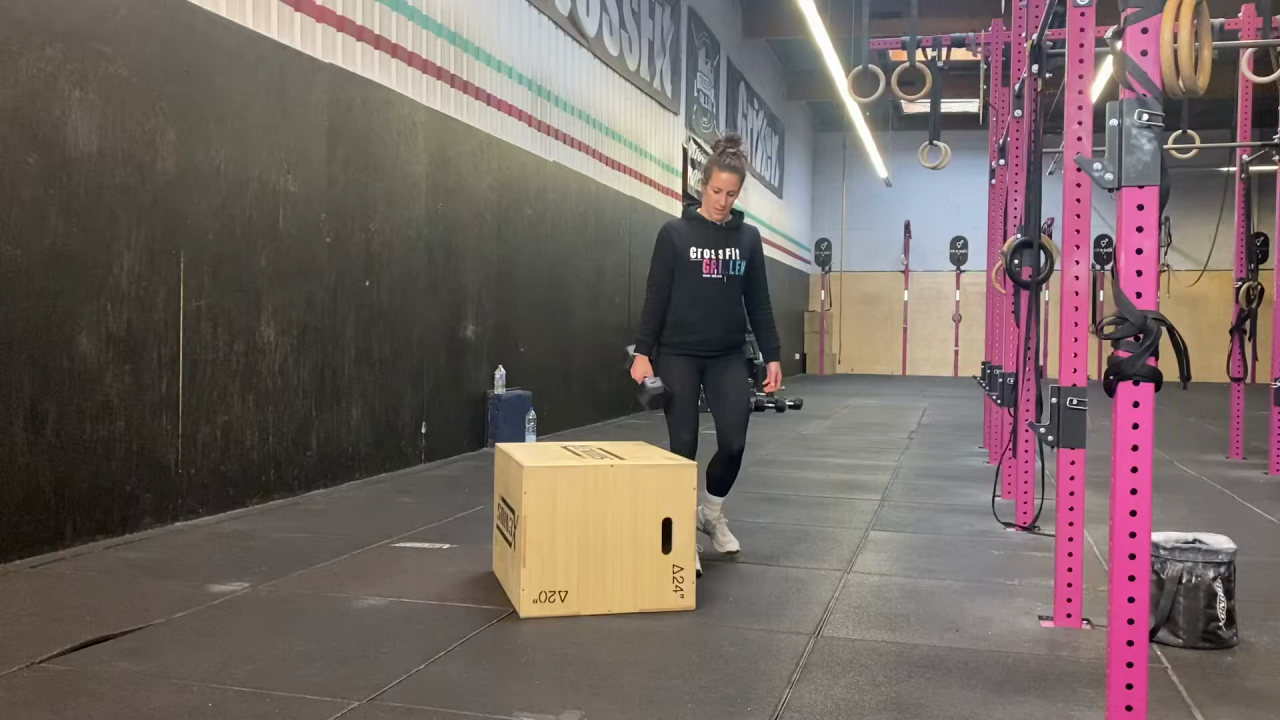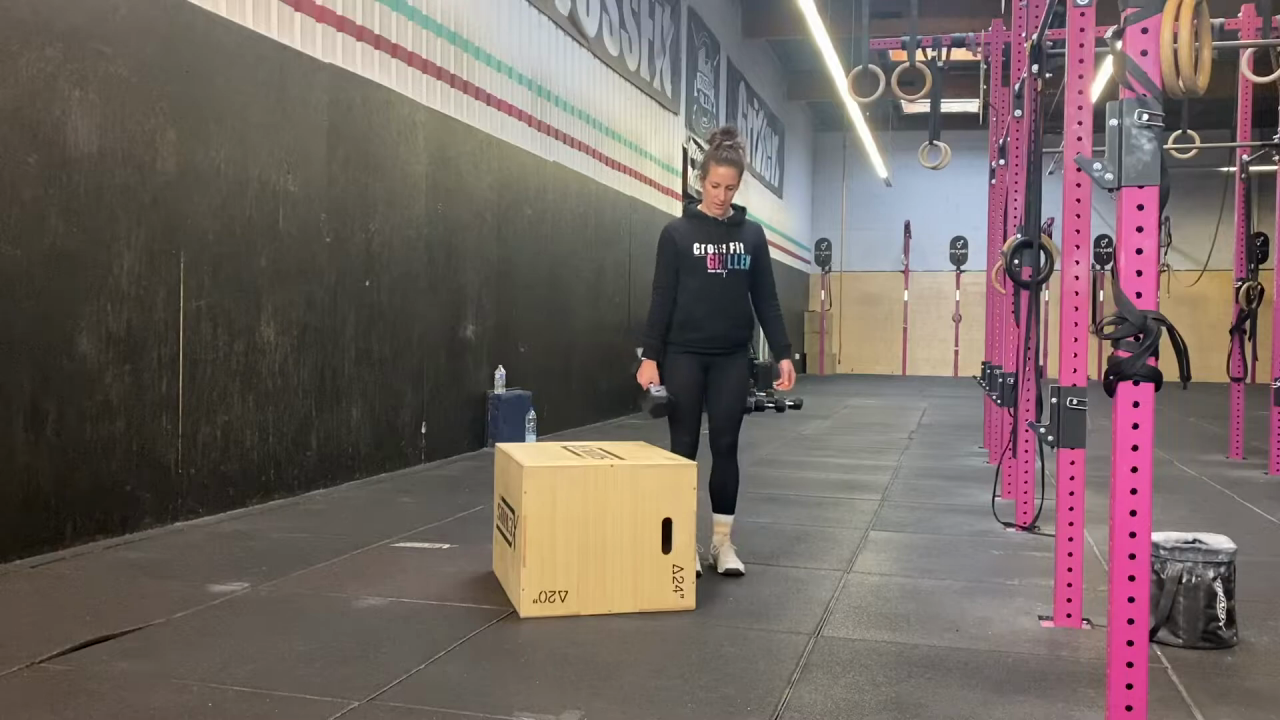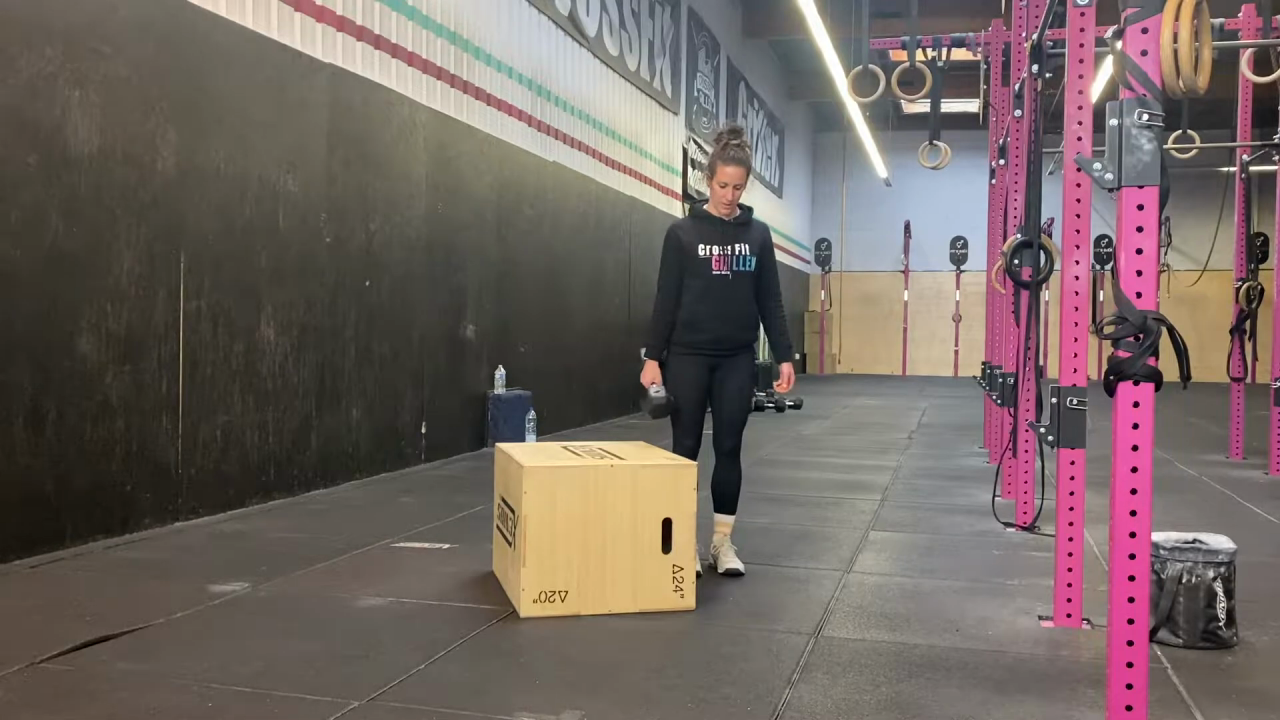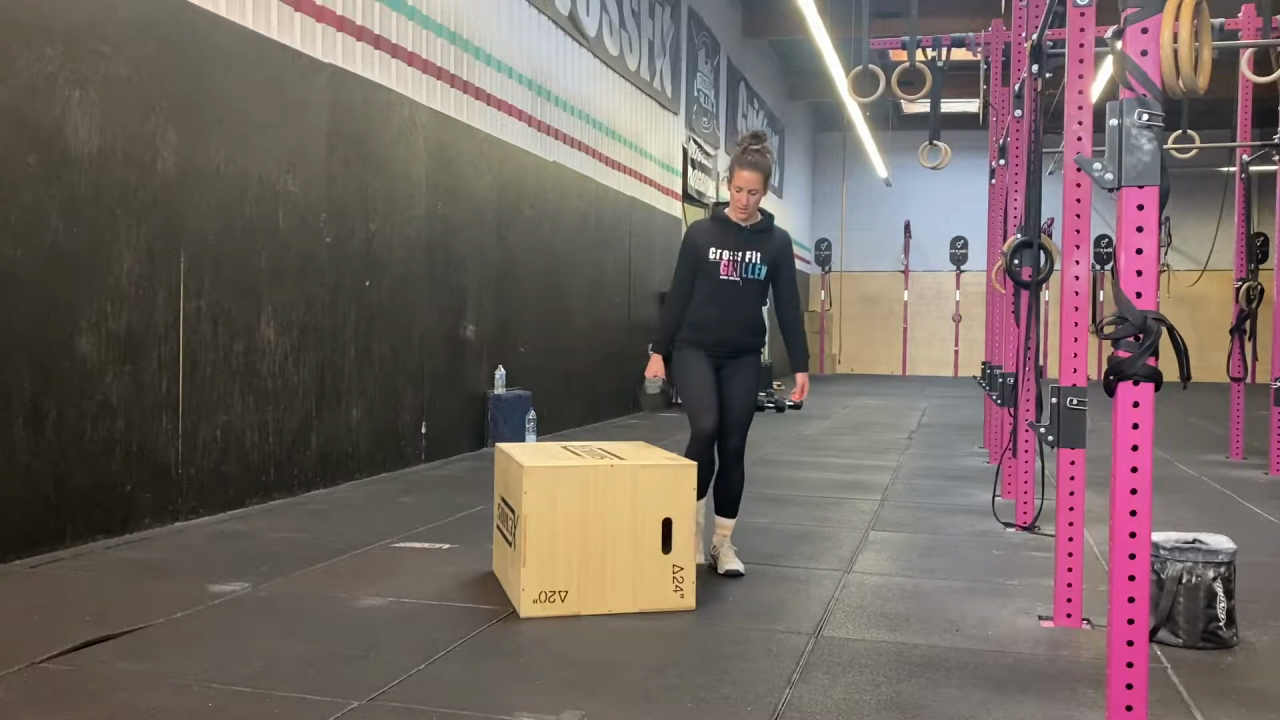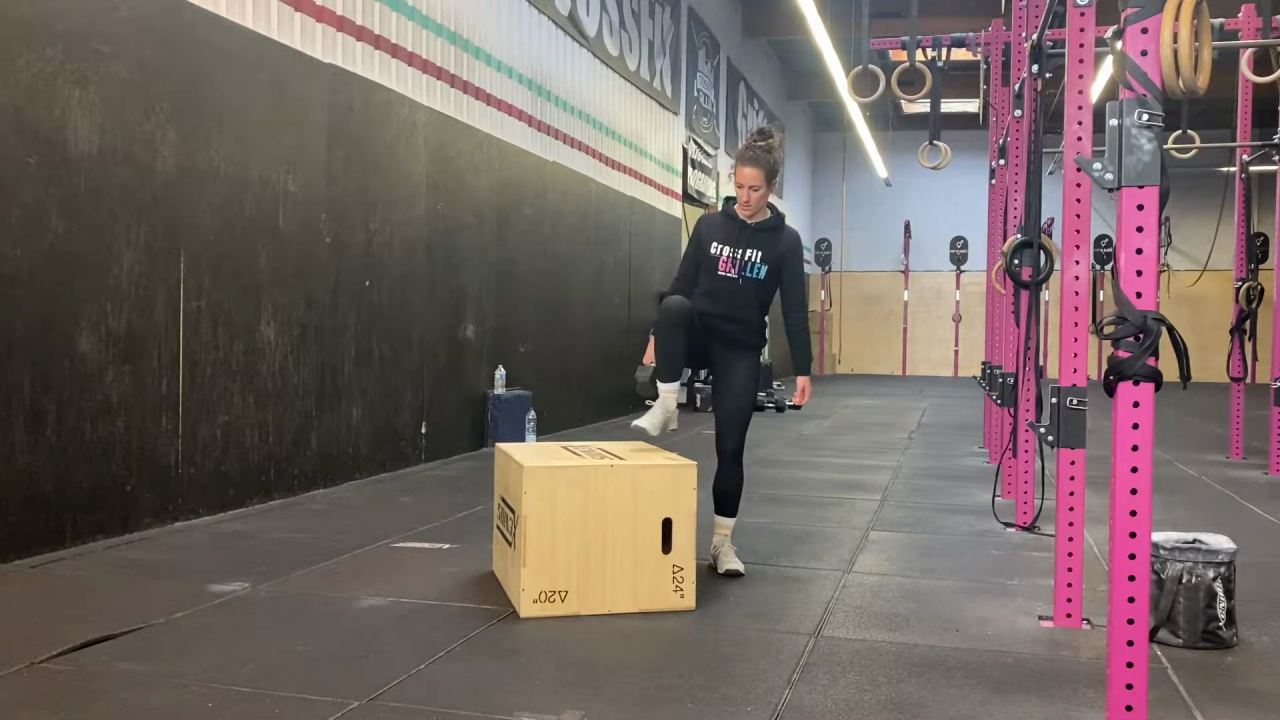
dt=0.4s
person 1, frame 1
left shoulder: (748, 237)
right shoulder: (674, 233)
left elbow: (759, 301)
right elbow: (656, 296)
left wrist: (772, 355)
right wrist: (643, 352)
left hip: (728, 356)
right hip: (678, 354)
left knee: (734, 443)
right knee: (684, 445)
left ankle: (709, 508)
person 1, frame 2
left shoulder: (752, 233)
right shoulder: (677, 232)
left elbow: (766, 299)
right elbow: (661, 298)
left wrist: (783, 354)
right wrist: (649, 357)
left hip: (732, 357)
right hip: (683, 355)
left knee: (725, 448)
right knee: (684, 447)
left ankle: (722, 542)
person 1, frame 3
left shoulder: (758, 234)
right shoulder: (682, 232)
left elbow: (770, 300)
right elbow: (666, 298)
left wrist: (784, 356)
right wrist: (652, 357)
left hip: (738, 358)
right hip: (688, 355)
left knee: (728, 449)
right knee: (685, 449)
left ankle: (723, 541)
person 1, frame 4
left shoulder: (777, 241)
right shoulder: (701, 232)
left elbow: (788, 308)
right elbow: (678, 294)
left wrist: (800, 366)
right wrist: (658, 351)
left hip: (743, 356)
right hip: (694, 346)
left knee: (733, 449)
right knee: (705, 430)
left ankle: (724, 541)
right ankle: (696, 526)
person 1, frame 5
left shoulder: (785, 240)
right shoulder: (710, 224)
left elbow: (795, 308)
right elbow: (683, 282)
left wrist: (803, 369)
right wrist: (658, 337)
left hip: (741, 351)
right hip: (699, 335)
left knee: (731, 447)
right knee: (673, 306)
left ankle: (722, 541)
right ankle: (667, 407)
